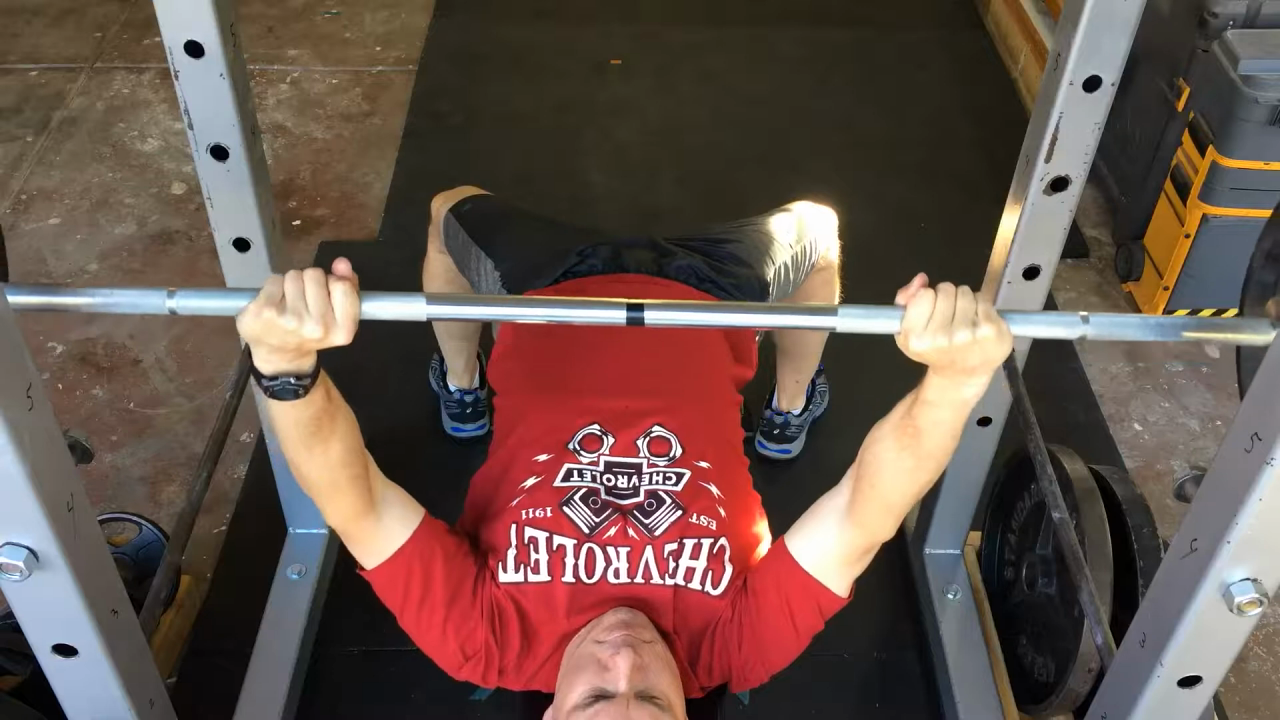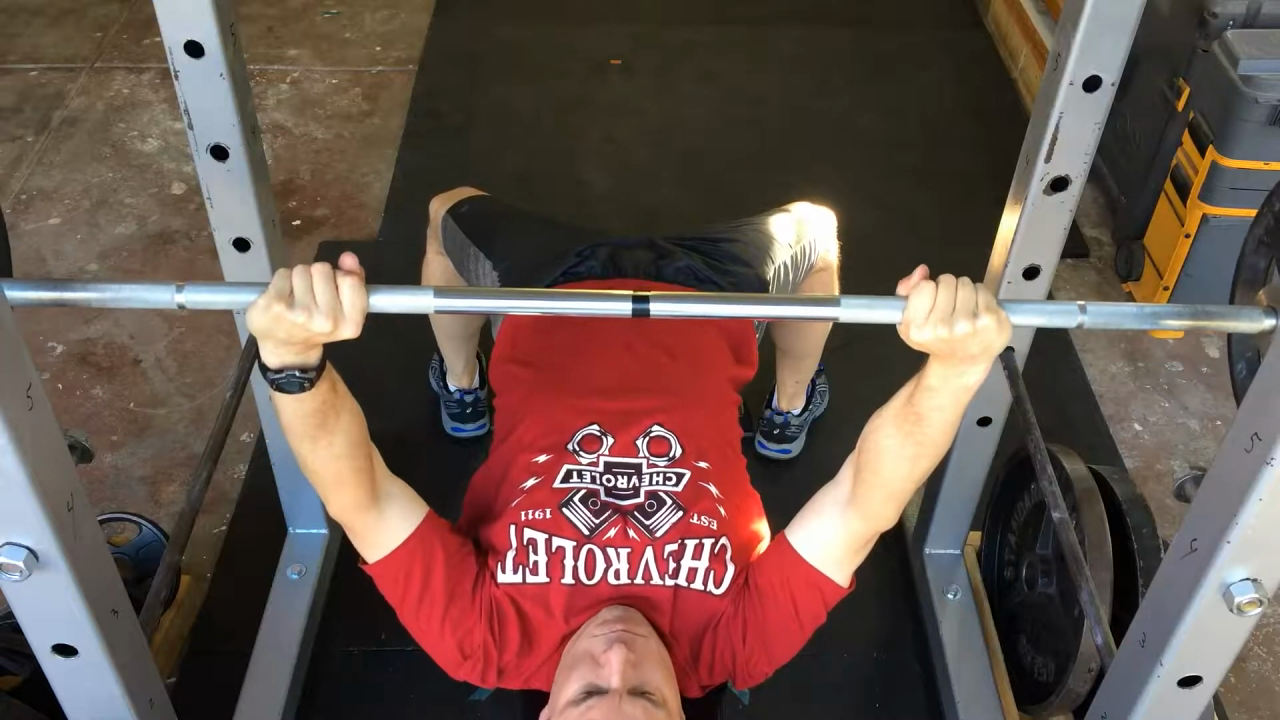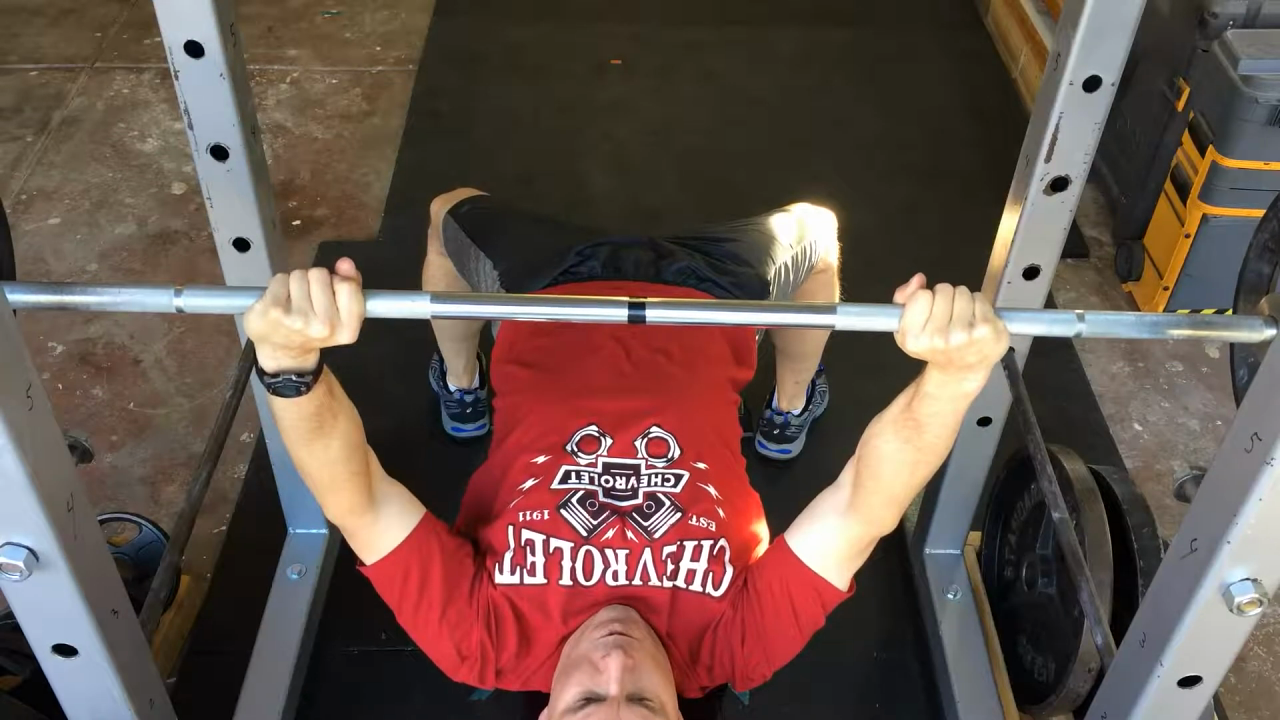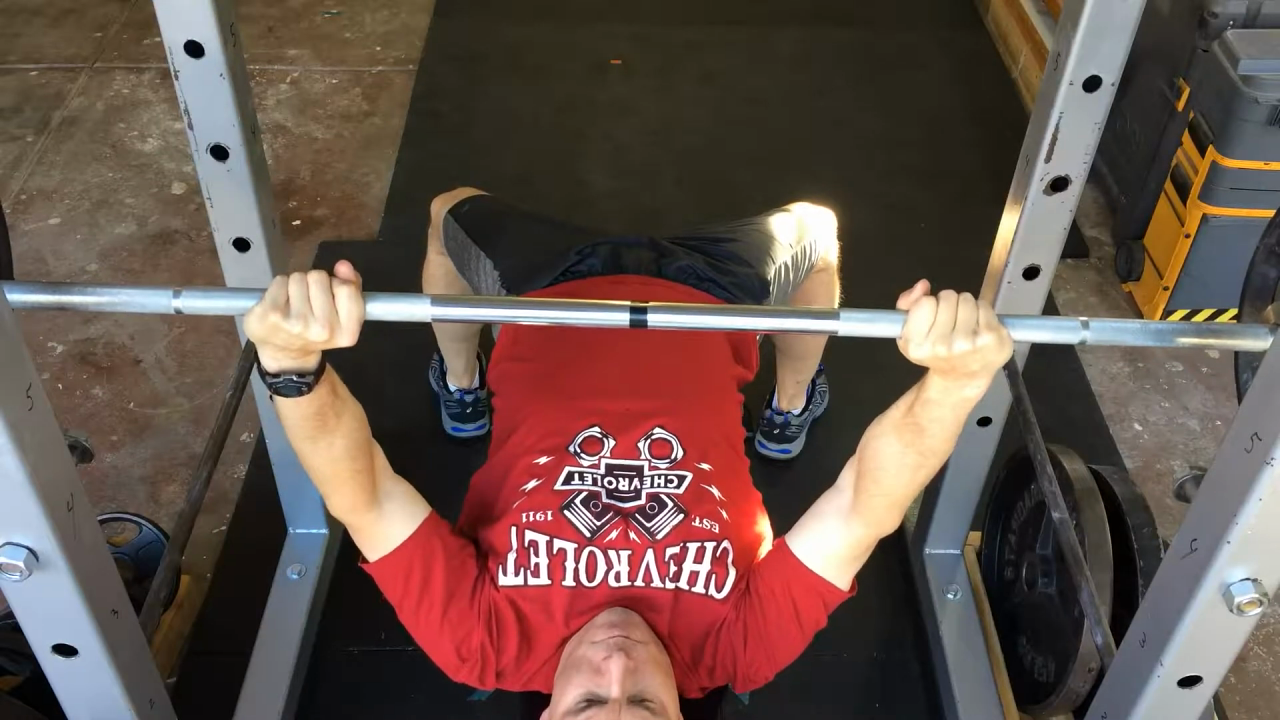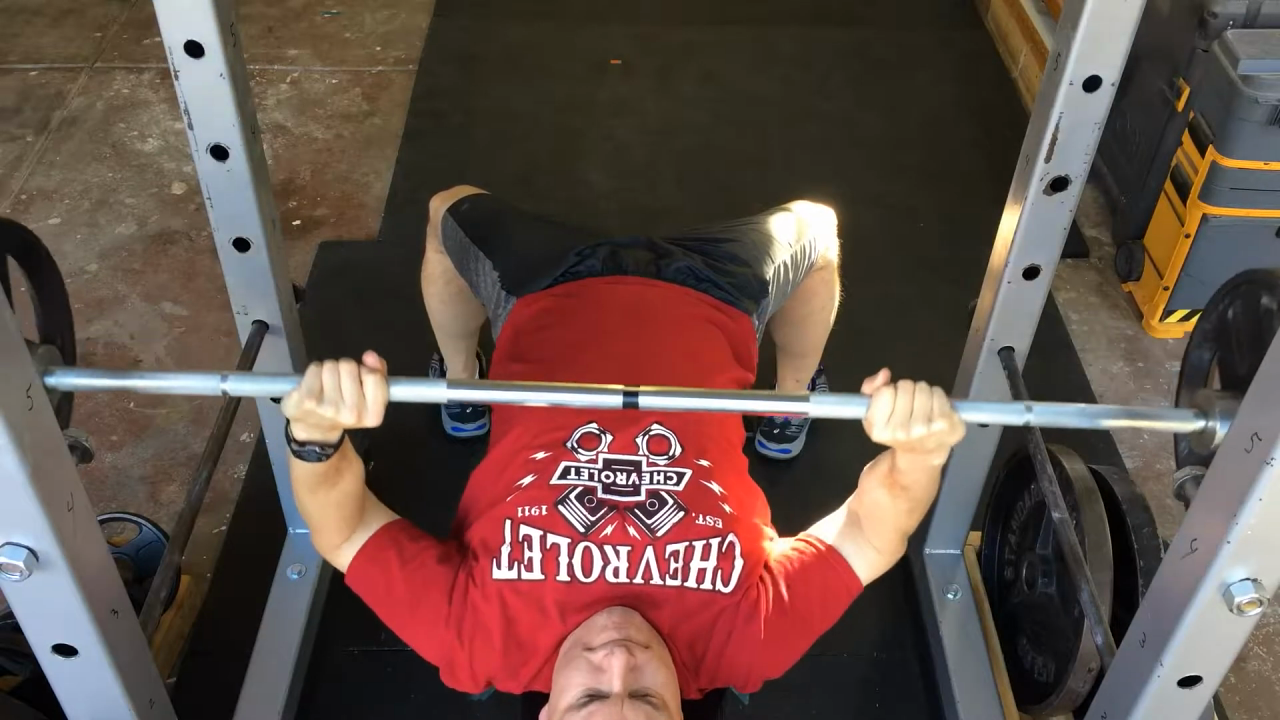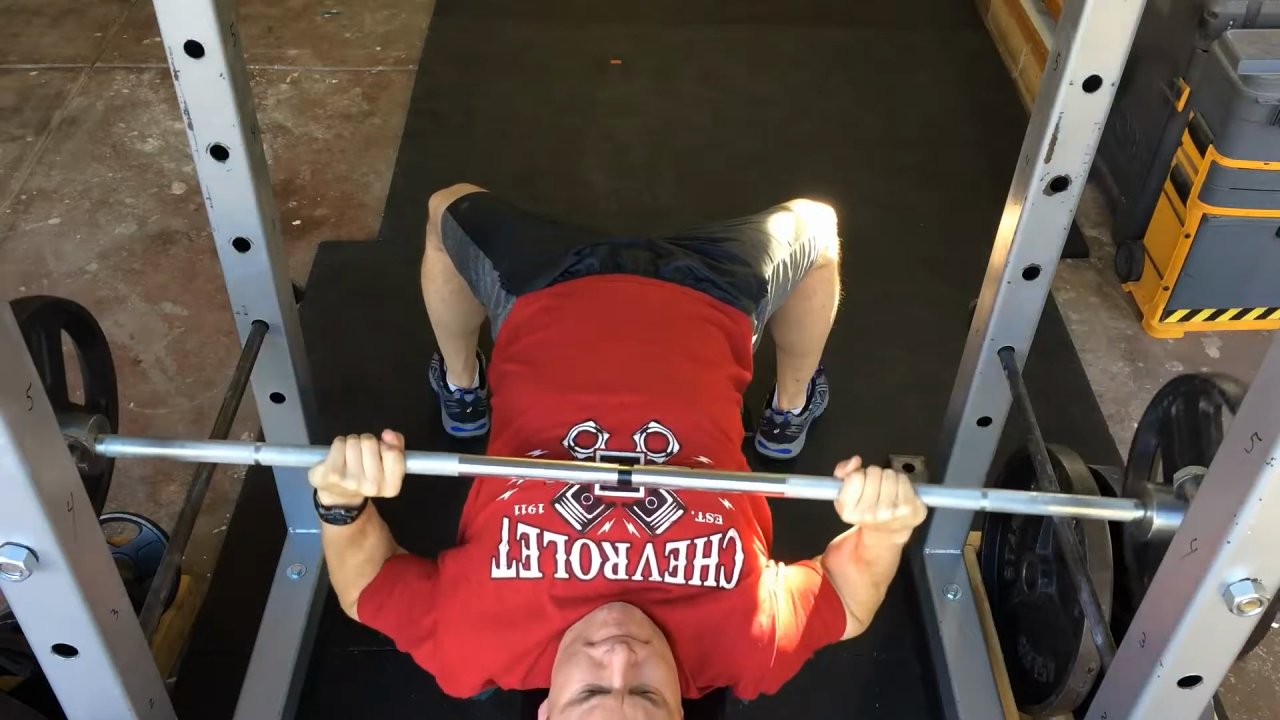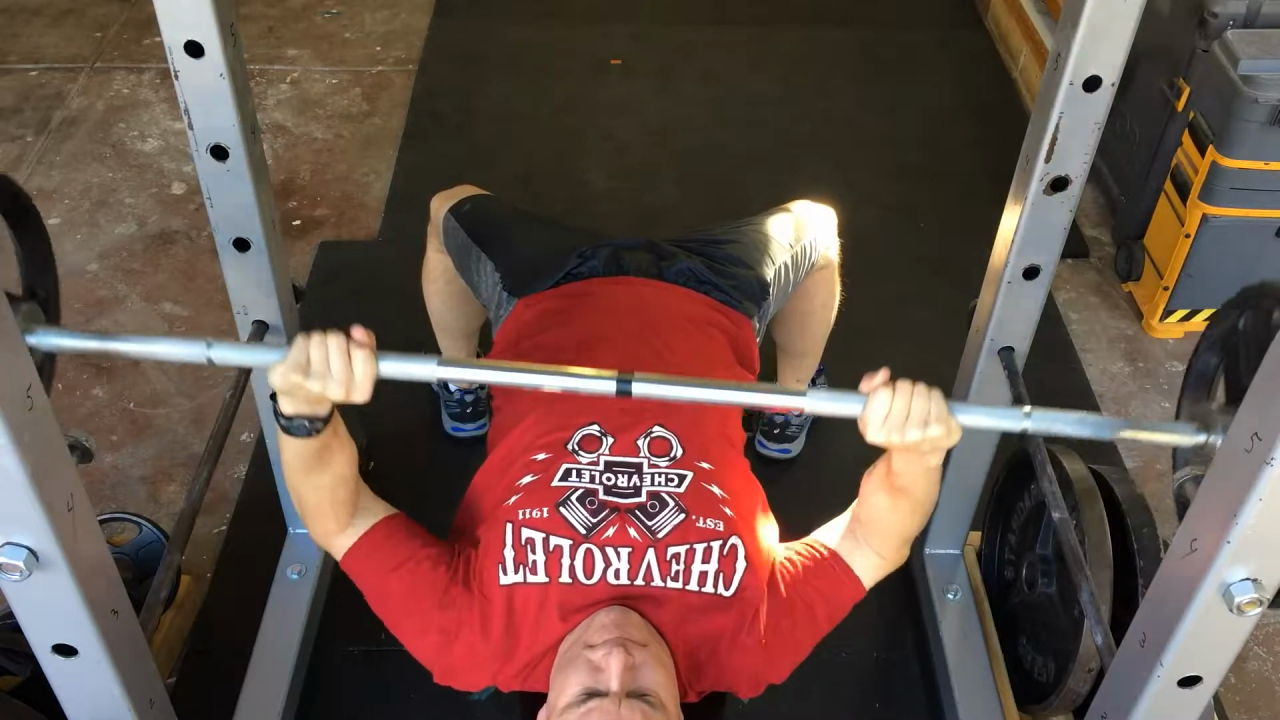
dt=0.7s
person 1, frame 1
left shoulder: (484, 638)
right shoulder: (737, 641)
left elbow: (355, 503)
right elbow: (868, 512)
left wrist: (286, 360)
right wrist: (960, 371)
left knee: (456, 210)
right knee: (814, 224)
left ankle: (463, 391)
person 1, frame 2
left shoulder: (485, 639)
right shoulder: (738, 639)
left elbow: (360, 495)
right elbow: (867, 500)
left wrist: (292, 354)
right wrist: (957, 362)
left knee: (455, 212)
right knee: (812, 227)
person 1, frame 3
left shoulder: (483, 639)
right shoulder: (736, 640)
left elbow: (358, 499)
right elbow: (867, 503)
left wrist: (289, 360)
right wrist: (956, 370)
left knee: (455, 213)
right knee: (813, 228)
person 1, frame 4
left shoulder: (487, 643)
right shoulder: (738, 644)
left elbow: (364, 497)
right elbow: (867, 504)
left wrist: (291, 361)
right wrist: (959, 374)
left knee: (455, 212)
right knee: (811, 227)
person 1, frame 5
left shoulder: (478, 639)
right shoulder: (744, 638)
left elbow: (343, 530)
right elbow: (873, 532)
left wrist: (315, 436)
right wrist: (920, 450)
left knee: (454, 209)
right knee: (813, 224)
person 1, frame 6
left shoulder: (474, 640)
right shoulder: (742, 642)
left elbow: (364, 590)
right elbow: (849, 604)
left wrist: (342, 502)
right wrist: (883, 529)
left knee: (453, 208)
right knee: (811, 223)
person 1, frame 7
left shoulder: (473, 641)
right shoulder: (745, 643)
left elbow: (340, 517)
right elbow: (876, 538)
left wrist: (305, 409)
right wrist: (918, 449)
left knee: (456, 208)
right knee: (811, 224)
